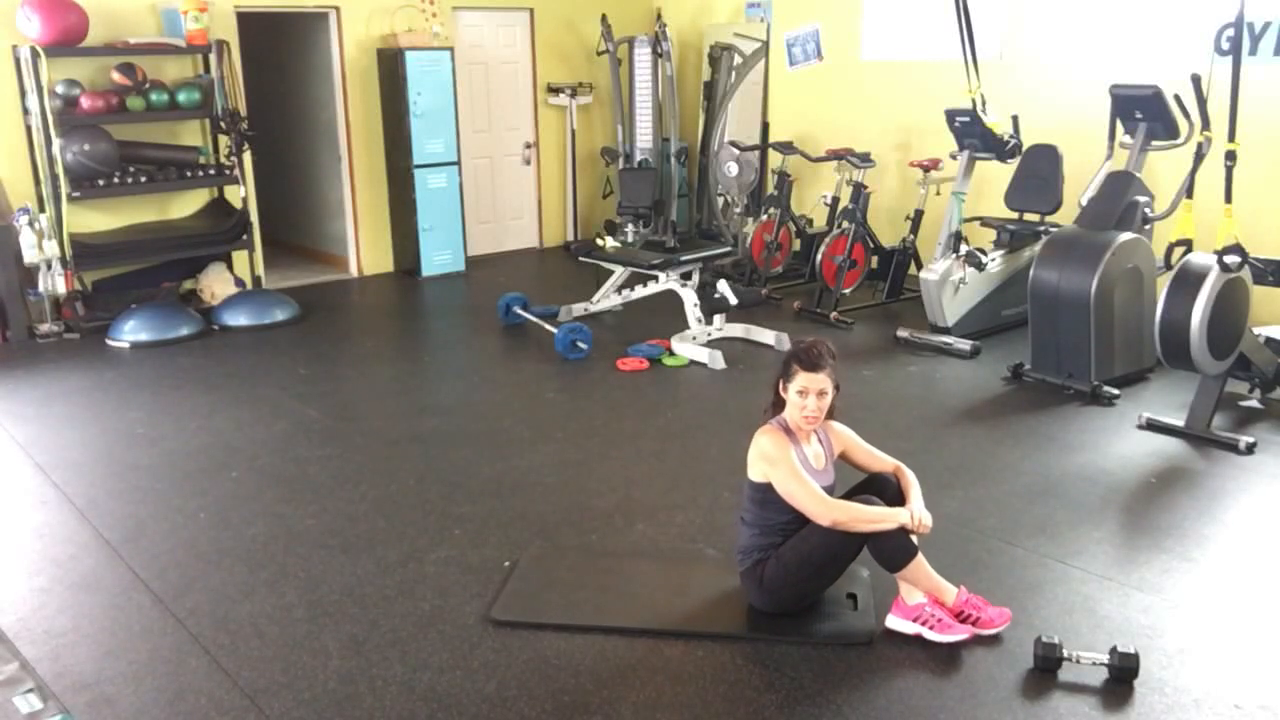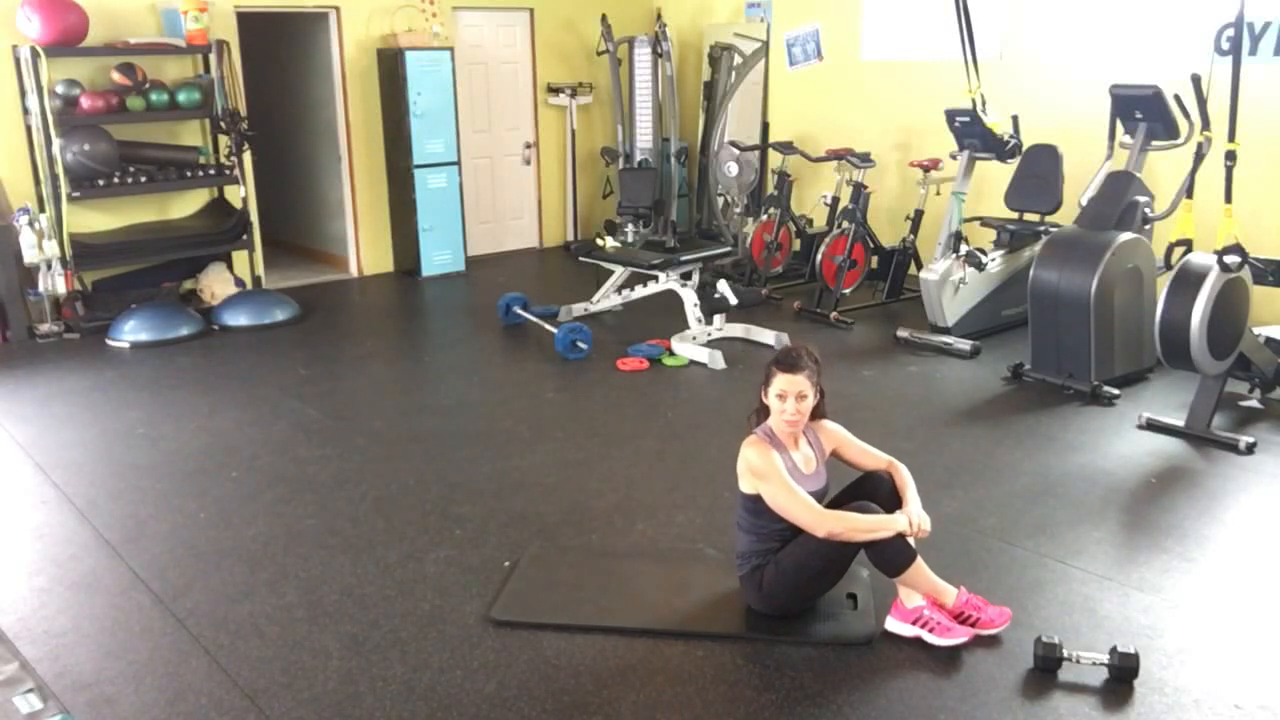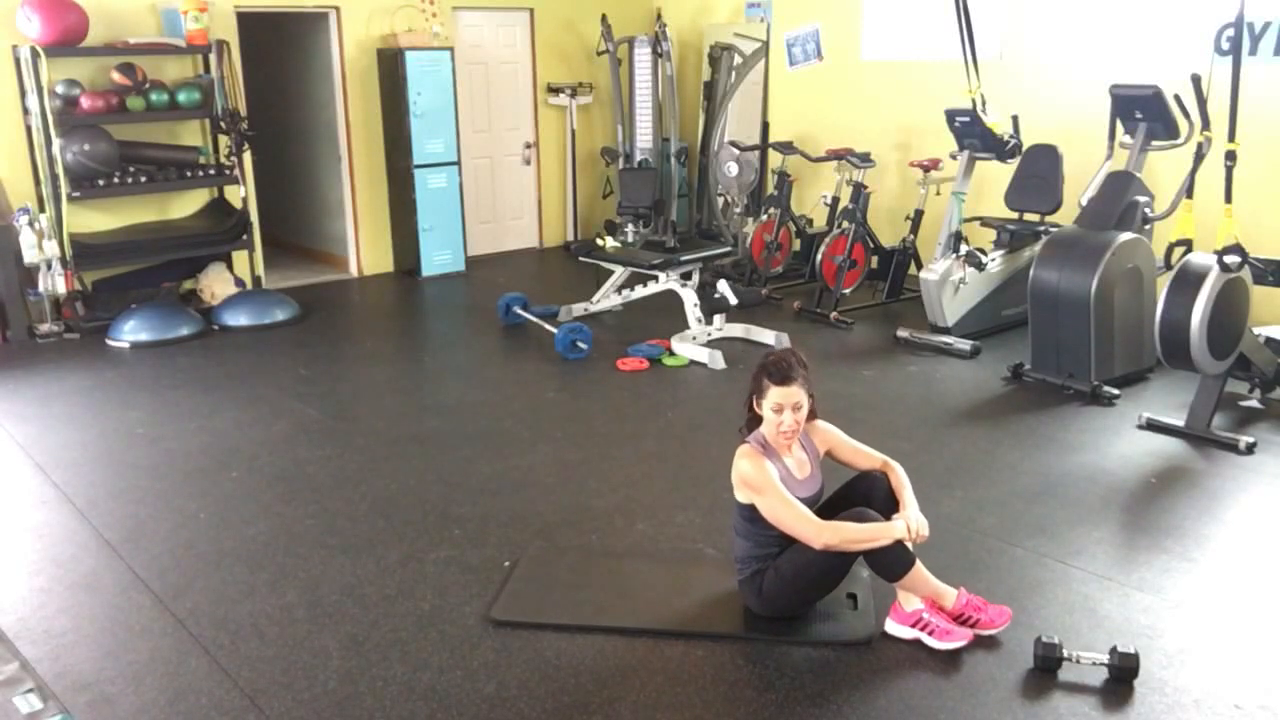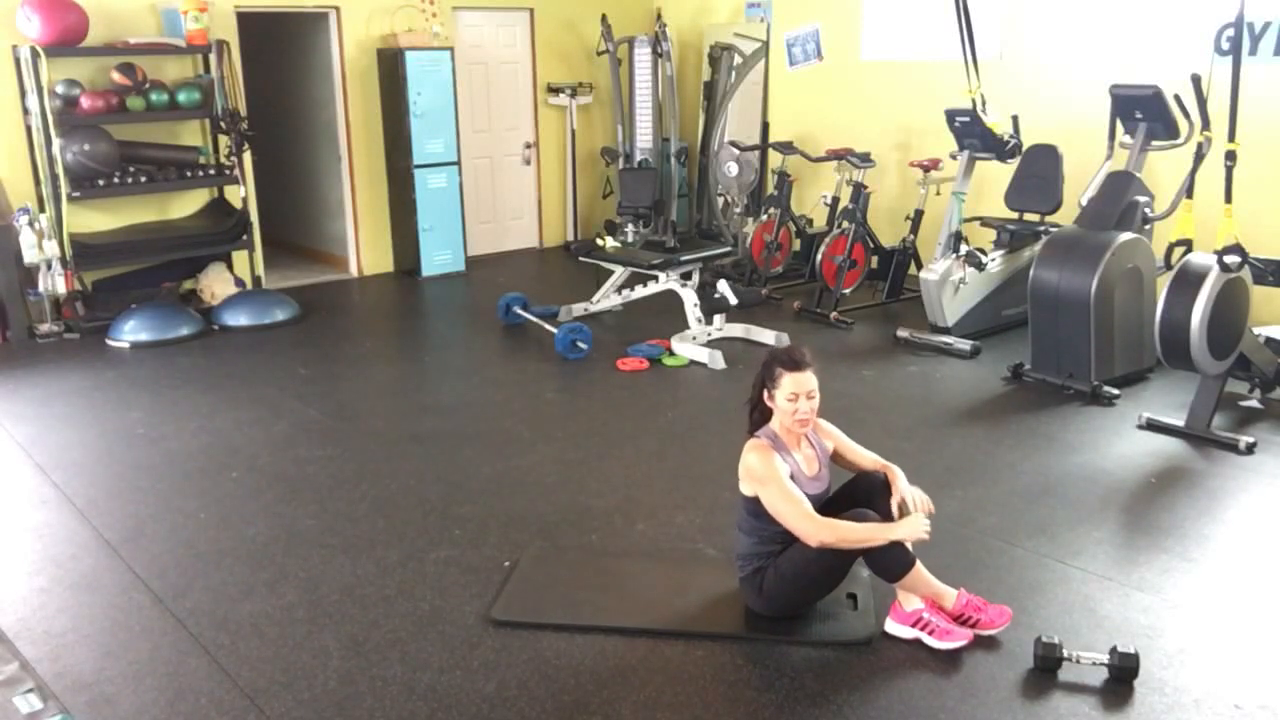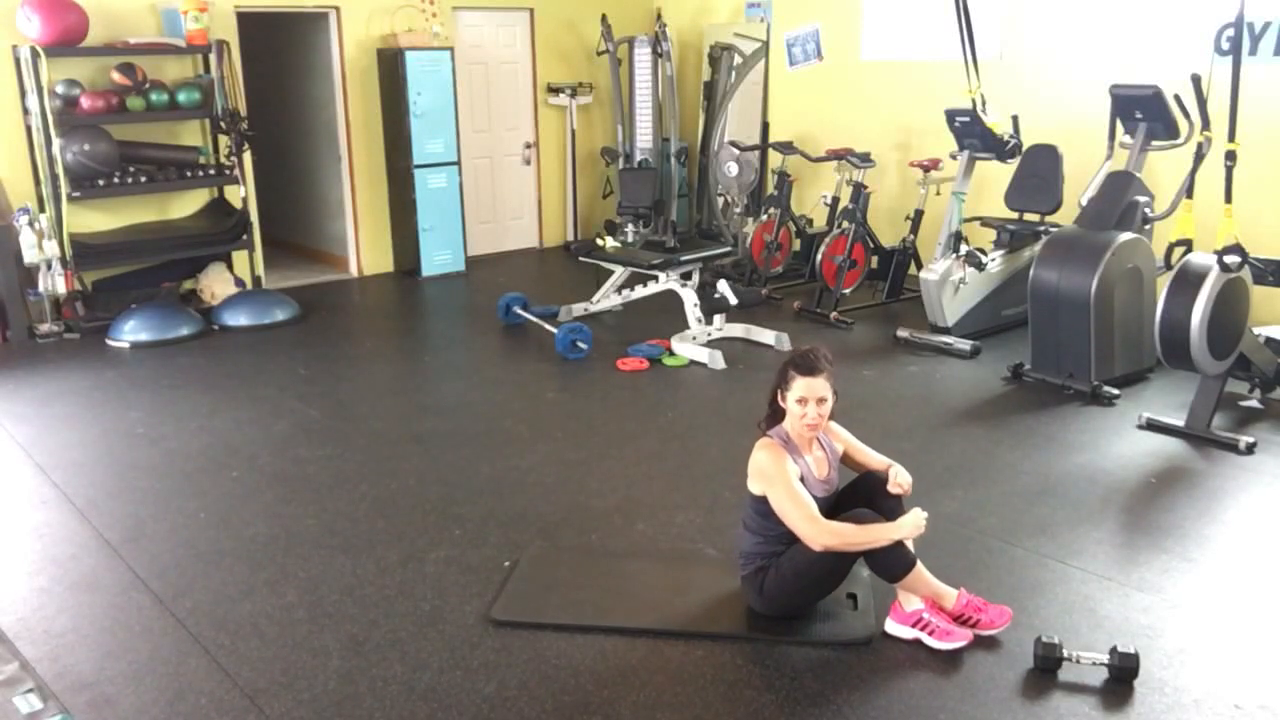
dt=0.5s
person 1, frame 1
left shoulder: (830, 433)
right shoulder: (771, 443)
left elbow: (899, 470)
right elbow: (828, 514)
left wrist: (915, 505)
right wrist: (902, 516)
left hip: (803, 555)
right hip: (769, 578)
left knee: (886, 486)
right knee: (867, 507)
left ankle: (912, 604)
right ankle: (950, 599)
person 1, frame 2
left shoulder: (821, 432)
right shoulder: (758, 454)
left elbow: (893, 467)
right elbow: (824, 525)
left wrist: (912, 505)
right wrist: (899, 522)
left hip: (802, 553)
right hip: (768, 582)
left knee: (880, 484)
right knee: (863, 516)
left ankle: (911, 606)
right ankle: (948, 600)
person 1, frame 3
left shoulder: (814, 433)
right shoulder: (751, 464)
left elbow: (888, 466)
right elbow: (820, 536)
left wrist: (909, 508)
right wrist: (897, 529)
left hip: (801, 552)
right hip: (768, 585)
left knee: (875, 484)
right knee: (861, 522)
left ankle: (910, 609)
right ankle: (948, 601)
person 1, frame 4
left shoulder: (819, 432)
right shoulder: (760, 457)
left elbow: (884, 468)
right elbow: (816, 533)
left wrist: (904, 486)
right wrist: (896, 530)
left hip: (805, 554)
right hip: (768, 583)
left knee: (876, 485)
right knee: (863, 523)
left ankle: (910, 609)
right ankle: (948, 602)
person 1, frame 5
left shoulder: (828, 434)
right shoulder: (770, 456)
left elbow: (890, 469)
right elbow: (819, 536)
left wrist: (898, 476)
right wrist: (899, 529)
left hip: (808, 553)
right hip: (770, 583)
left knee: (879, 485)
right knee: (863, 522)
left ankle: (910, 609)
right ankle: (949, 602)
